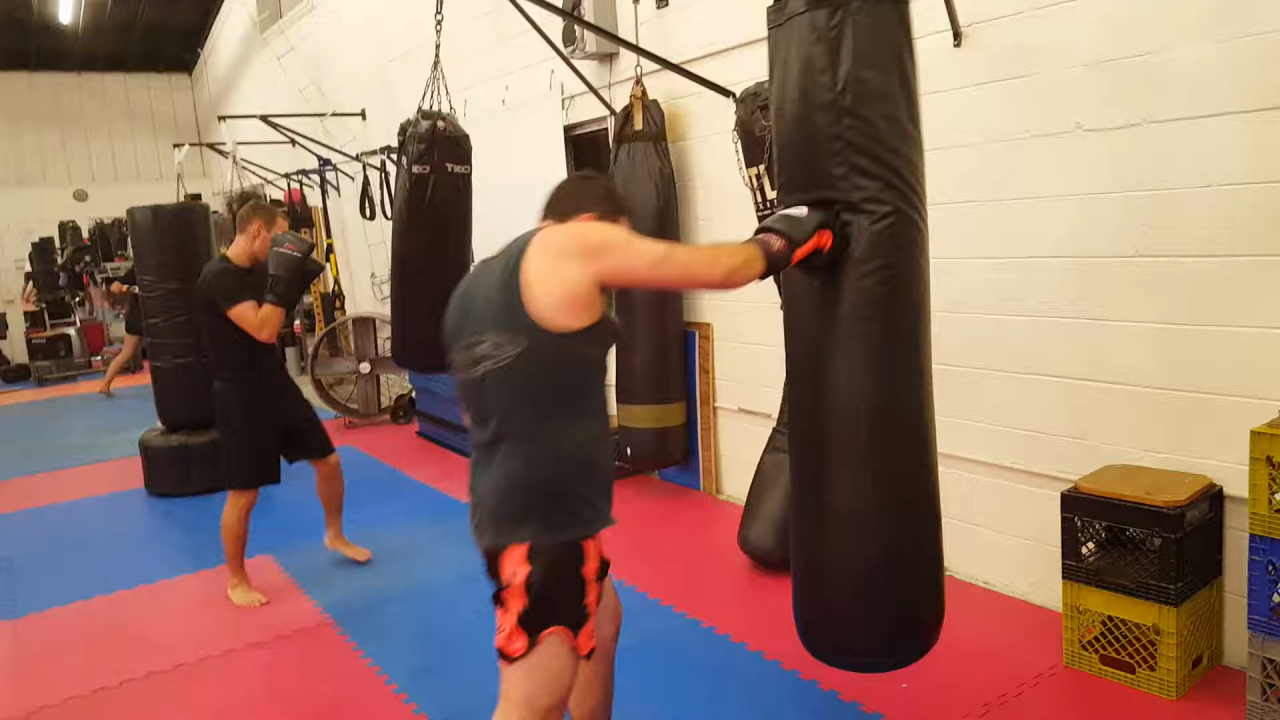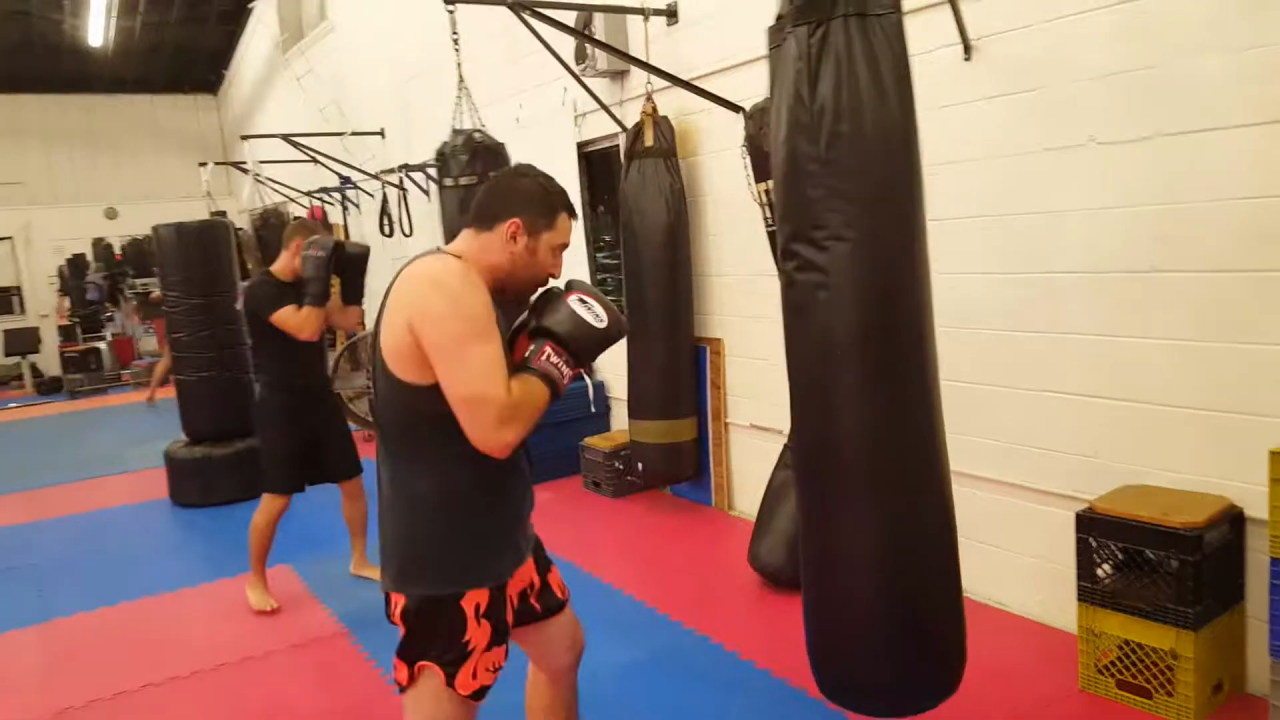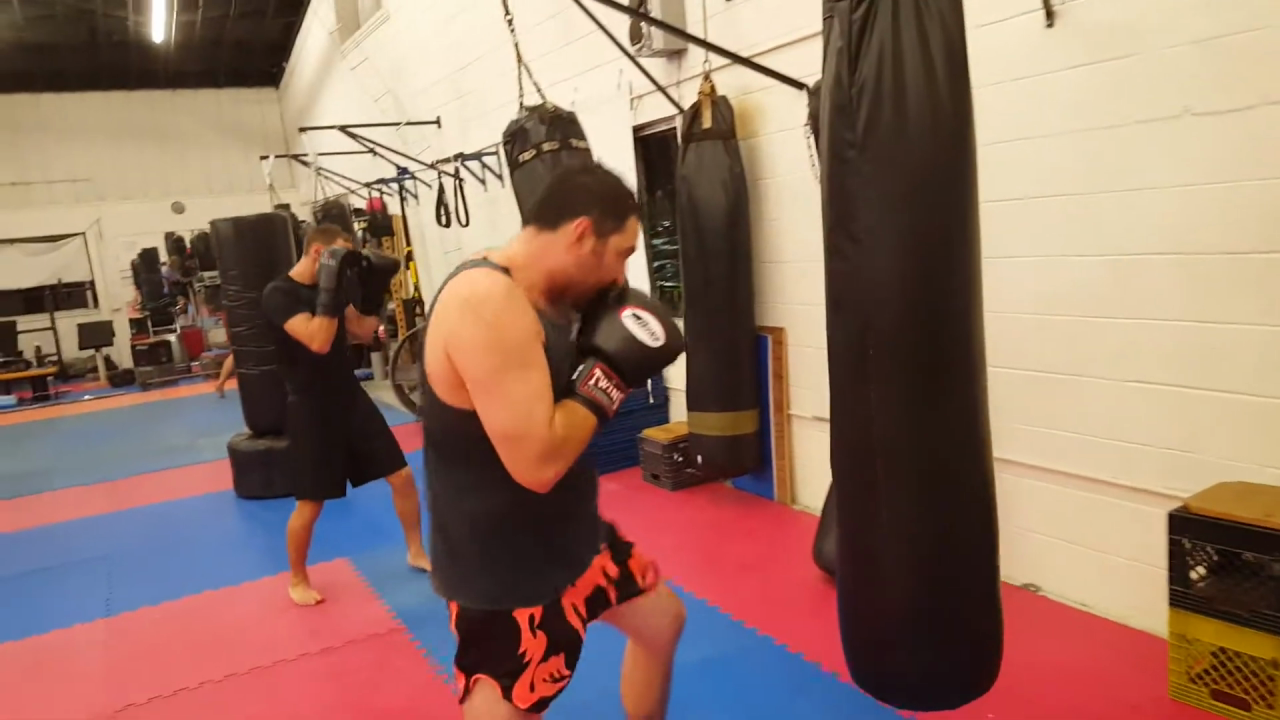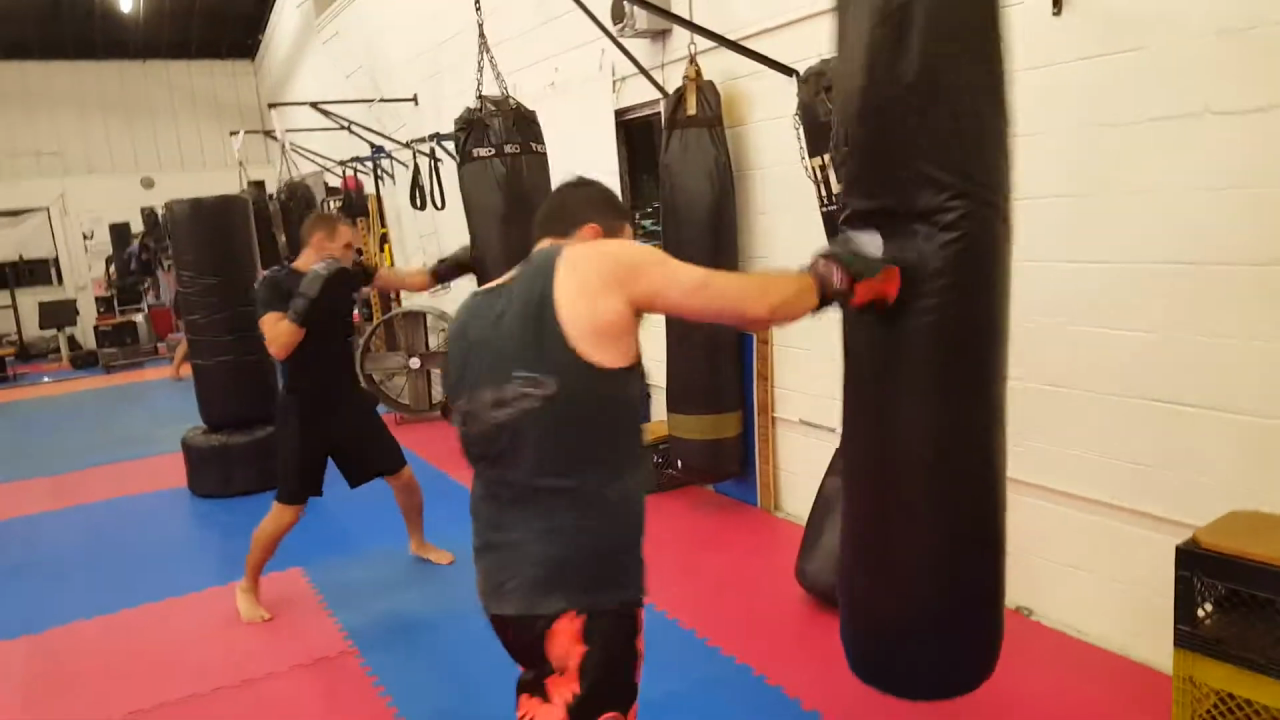
dt=0.5s
person 1, frame 1
left shoulder: (474, 286)
right shoulder: (575, 244)
right elbow: (704, 268)
right wrist: (777, 243)
left hip: (515, 503)
right hip: (546, 514)
left knee: (600, 618)
person 1, frame 2
left shoulder: (457, 283)
right shoulder: (445, 283)
right elbow: (496, 430)
left wrist: (532, 343)
right wrist: (557, 353)
left hip: (494, 534)
right hip: (447, 555)
left knee: (561, 646)
person 1, frame 3
left shoulder: (539, 290)
right shoulder: (486, 302)
right elbow: (538, 461)
right wrist: (610, 371)
left hip: (572, 536)
right hip: (507, 570)
left knee: (660, 618)
person 1, frame 4
left shoulder: (470, 318)
right shoulder: (599, 266)
right elbow: (758, 302)
right wrist: (840, 277)
left hip: (510, 575)
right hip: (582, 577)
person 2, frame 1
left shoulder: (256, 269)
right shoulder: (219, 277)
right elbow: (263, 331)
left wrist: (295, 284)
right wrist: (282, 275)
left hip: (277, 385)
right hip: (241, 395)
left knee: (328, 461)
right knee: (243, 494)
left ankle: (335, 536)
right ankle: (236, 580)
person 2, frame 2
left shoulder: (305, 282)
right shoulder: (261, 290)
left elbow: (350, 322)
right elbow: (307, 330)
left wrist: (352, 278)
right wrist: (318, 278)
left hip: (321, 397)
right hip: (282, 404)
left knee: (353, 483)
right knee: (276, 499)
left ankle: (359, 560)
right ankle: (256, 581)
person 2, frame 3
left shoulder: (327, 284)
right shoulder: (279, 295)
left elbow: (362, 333)
right elbow: (318, 342)
left wrist: (372, 289)
right wrist: (330, 285)
left hip: (351, 398)
right hip: (312, 410)
left knee: (402, 476)
right knee: (310, 504)
left ankle: (416, 553)
right ankle: (297, 579)
person 2, frame 4
left shoulder: (346, 274)
right shoulder: (275, 284)
left elbow: (410, 281)
right elbow: (278, 347)
left wrist: (451, 266)
right wrist: (307, 294)
left hip: (350, 400)
right hip: (303, 410)
left knee: (403, 478)
right knee: (287, 510)
left ankle: (419, 543)
right ankle: (248, 586)
